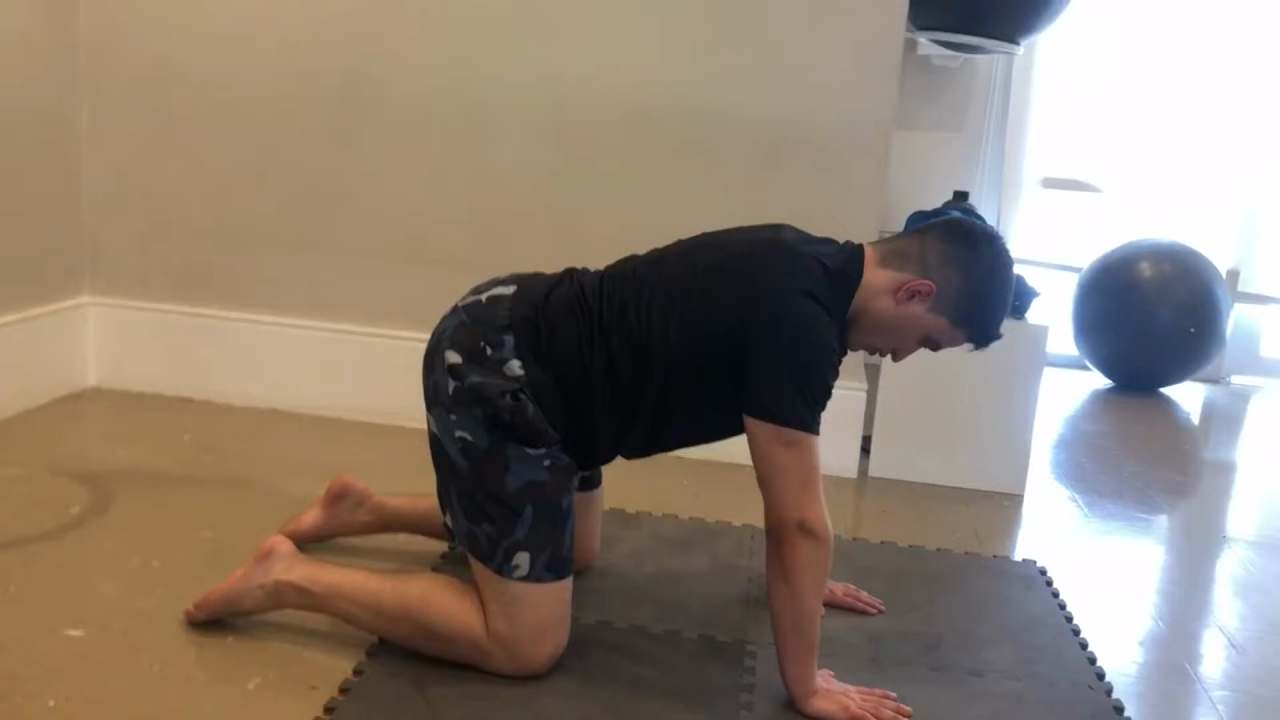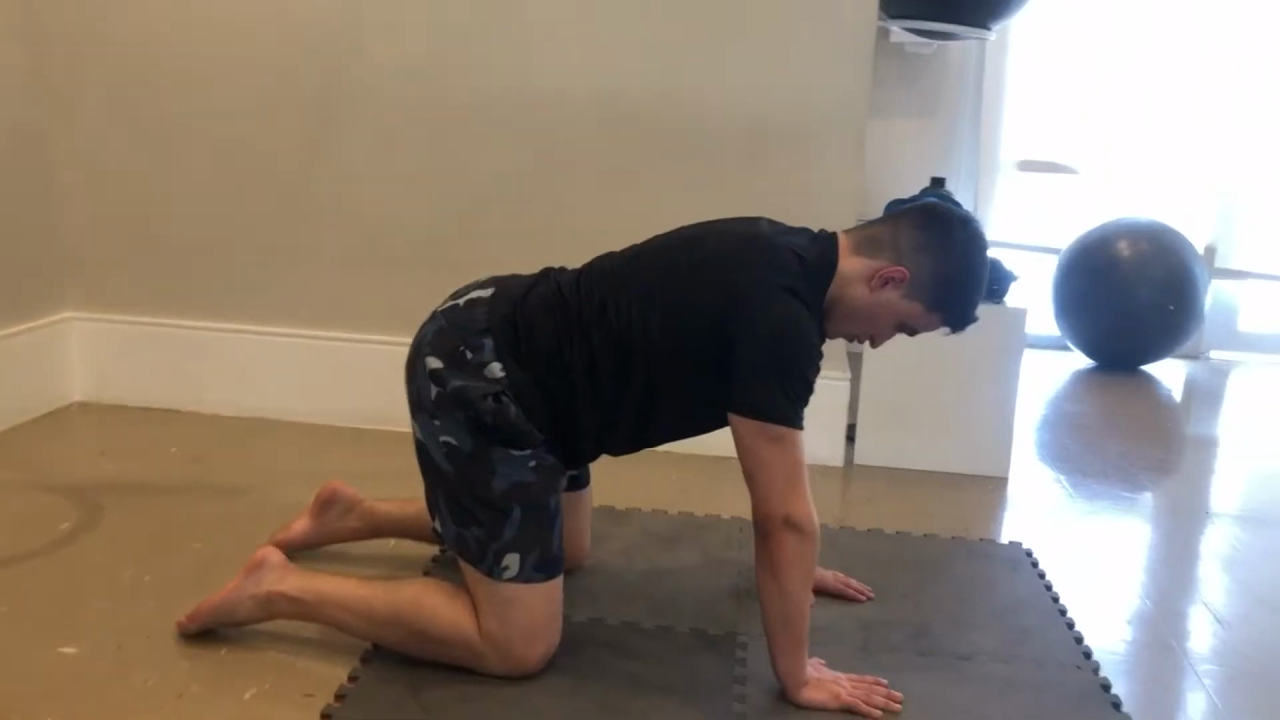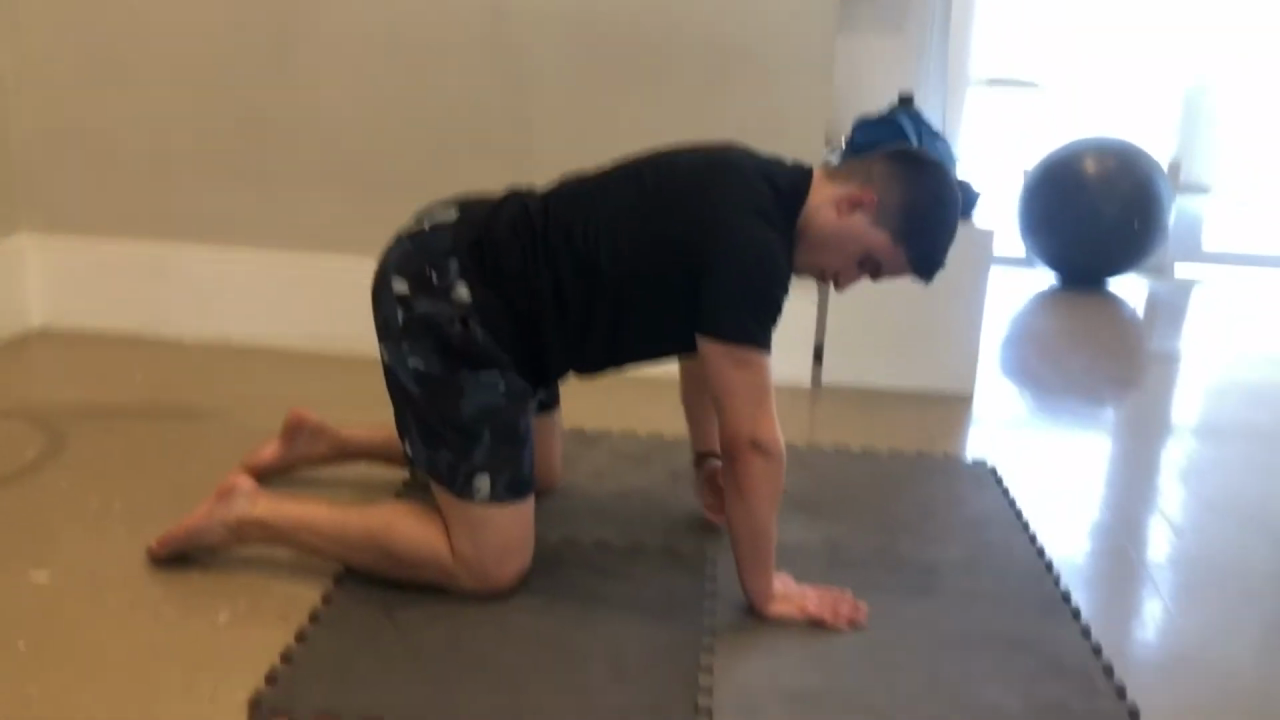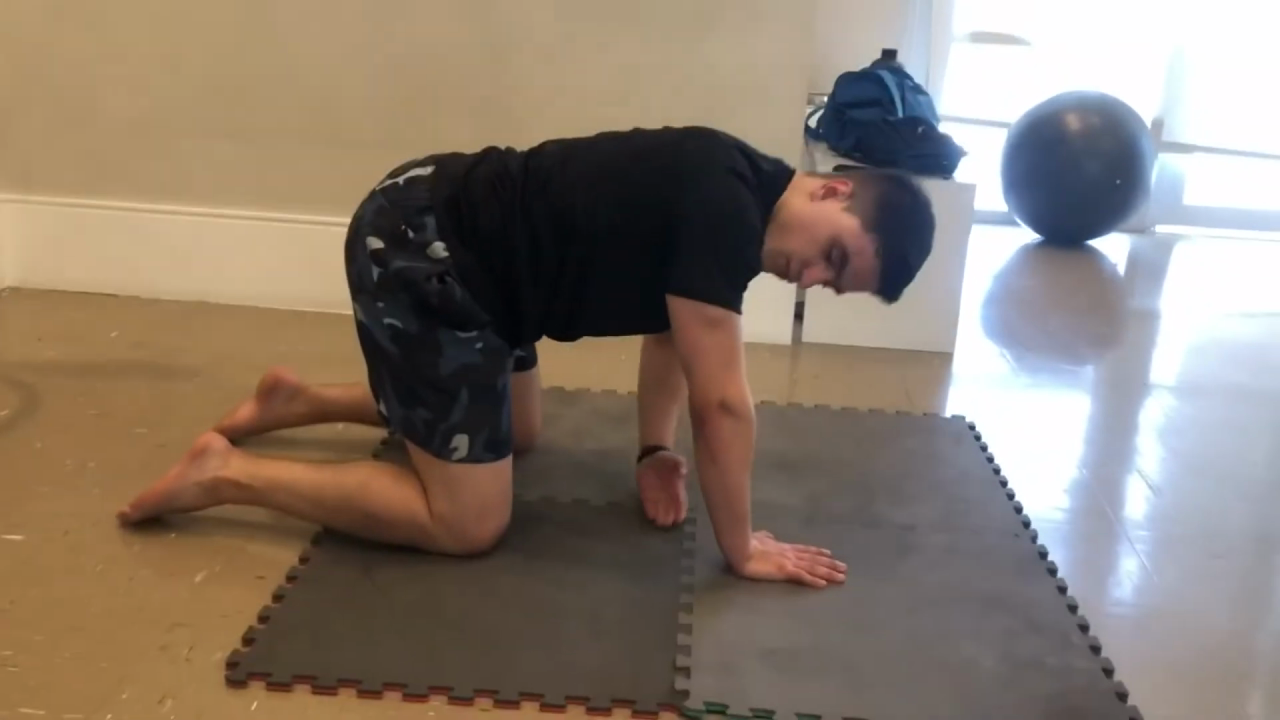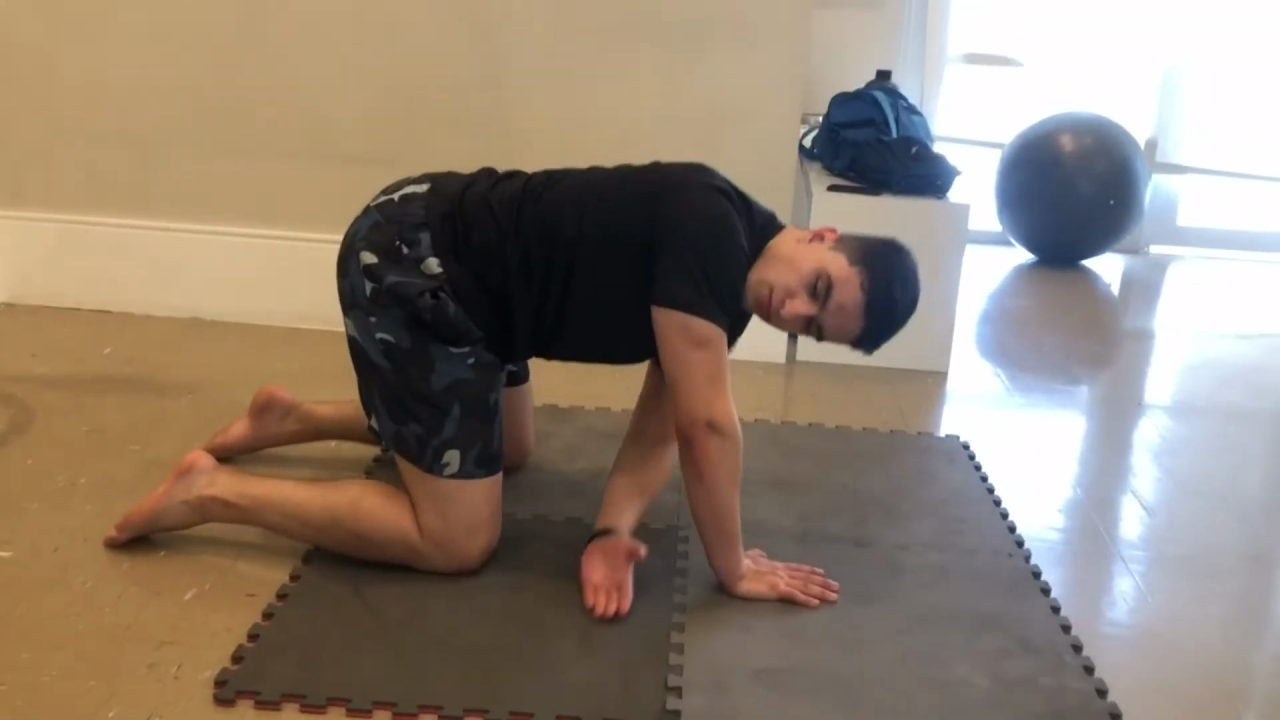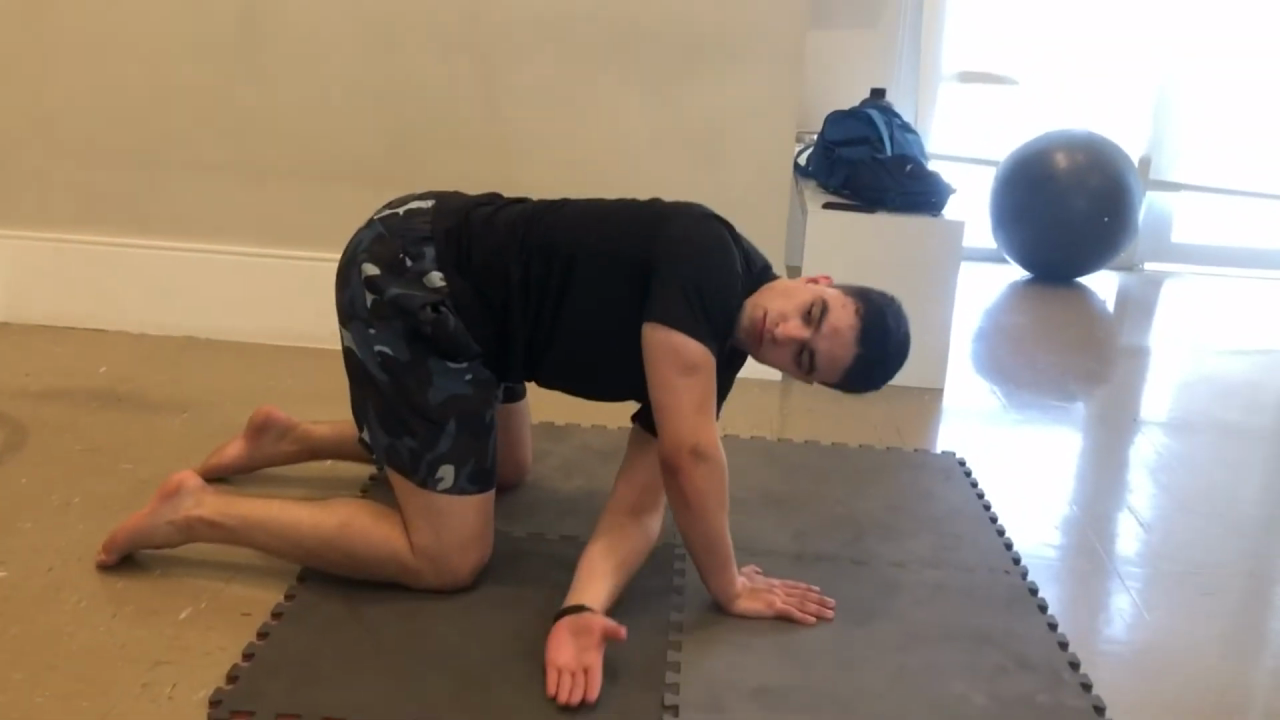
dt=0.3s
person 1, frame 1
left shoulder: (810, 277)
right shoulder: (801, 317)
right elbow: (798, 522)
left wrist: (802, 578)
left hip: (516, 341)
right hip: (493, 374)
left knee: (572, 553)
right knee: (525, 643)
left ankle: (365, 507)
right ankle: (289, 578)
person 1, frame 2
left shoulder: (787, 267)
right shoulder: (779, 312)
right elbow: (785, 516)
left wrist: (795, 566)
left hip: (501, 348)
right hip: (477, 377)
left knee: (564, 553)
right knee: (518, 644)
left ankle: (356, 515)
right ankle: (280, 587)
person 1, frame 3
left shoulder: (755, 200)
right shoulder: (750, 236)
left elbow: (698, 333)
right elbow: (754, 439)
left wrist: (708, 460)
right wrist: (765, 589)
left hip: (467, 278)
right hip: (443, 299)
left knee: (536, 475)
right knee: (492, 562)
left ankle: (325, 439)
right ankle: (252, 512)
person 1, frame 4
left shoulder: (735, 198)
right shoulder: (724, 204)
left elbow: (667, 327)
right elbow: (720, 402)
left wrist: (655, 451)
right wrist: (742, 548)
left hip: (447, 239)
right hip: (417, 252)
left knee: (515, 434)
right knee: (470, 523)
left ankle: (302, 399)
right ankle: (229, 473)
person 1, frame 5
left shoulder: (727, 298)
right shoulder: (709, 226)
left elbow: (661, 431)
right elbow: (706, 424)
left wrist: (611, 533)
right wrist: (733, 569)
left hip: (444, 270)
right hip: (407, 265)
left knee: (507, 450)
right knee: (458, 539)
left ankle: (293, 416)
right ankle: (214, 490)
person 1, frame 6
left shoulder: (716, 348)
right shoulder: (706, 261)
left elbow: (641, 500)
right elbow: (690, 454)
left wrist: (579, 611)
right wrist: (729, 586)
left hip: (443, 284)
right hip: (409, 277)
left knee: (504, 469)
right knee: (449, 556)
left ankle: (287, 436)
right ankle: (201, 511)
